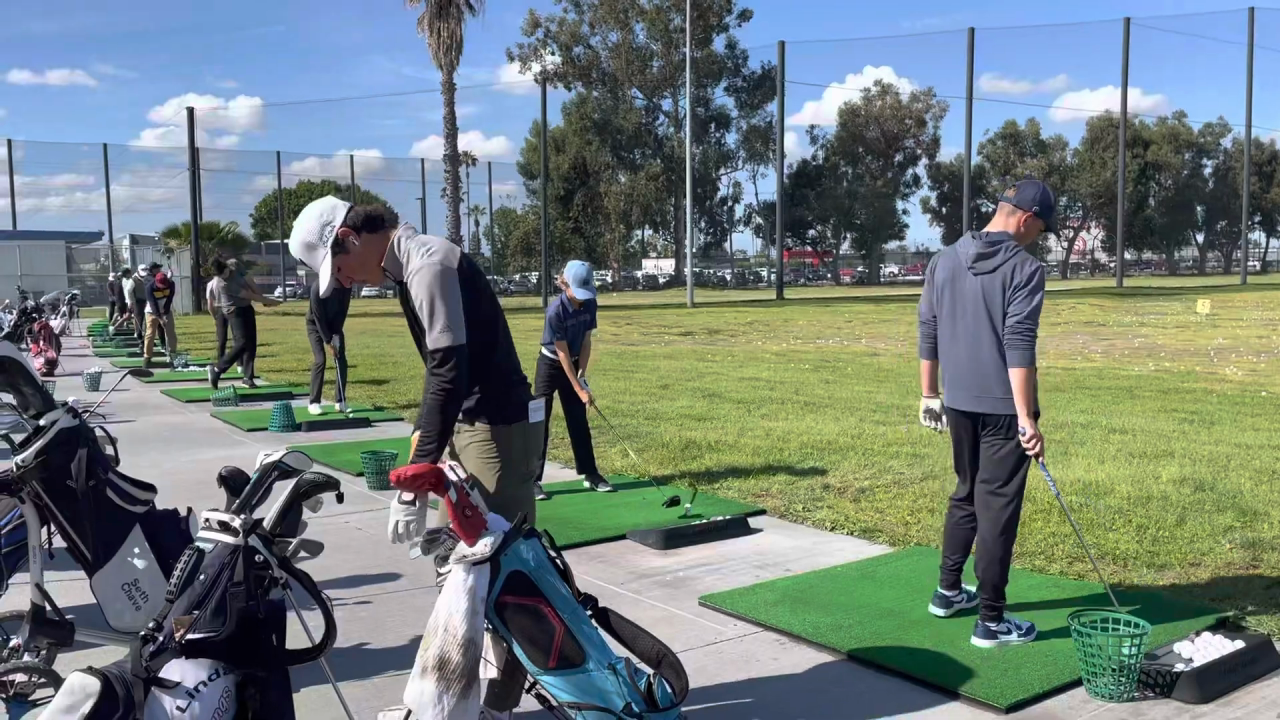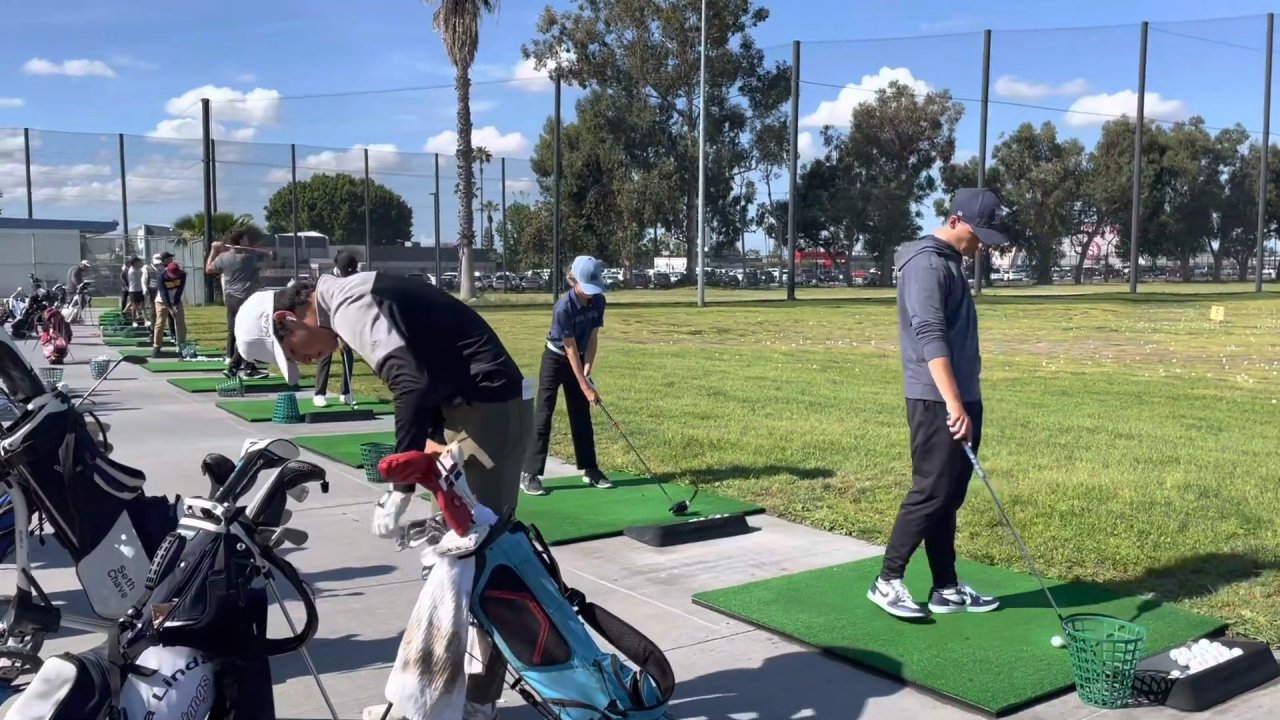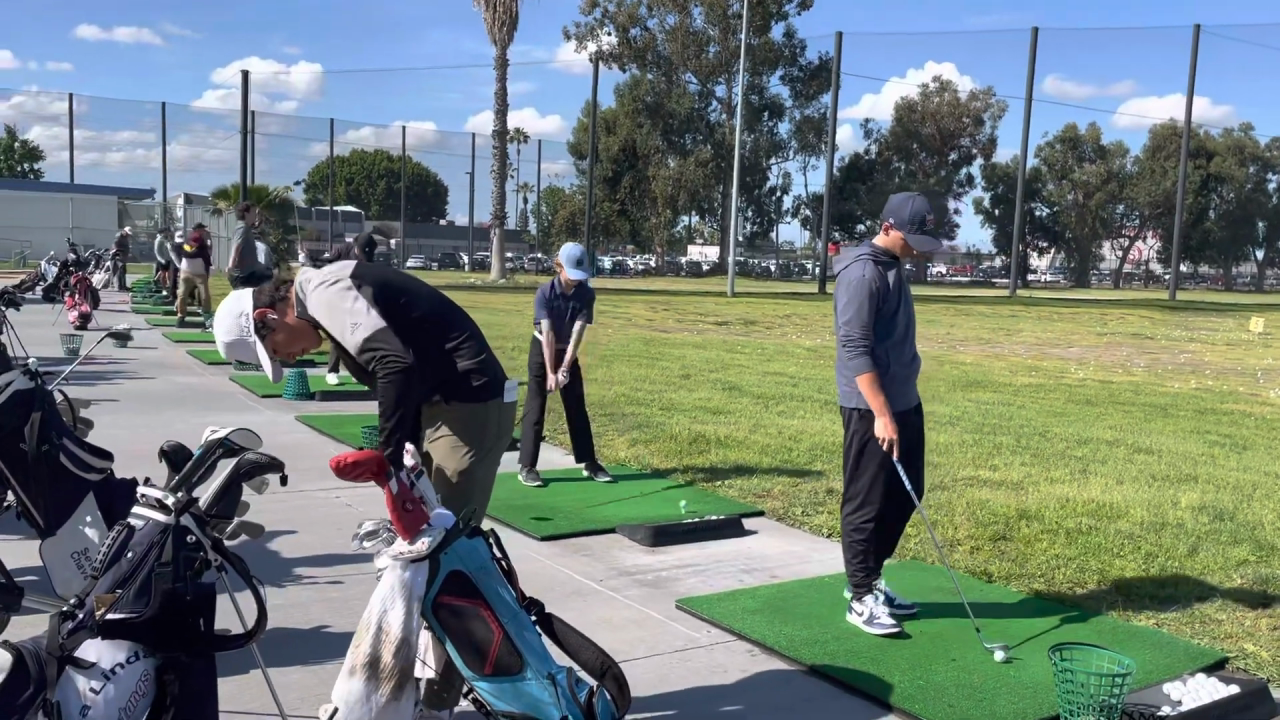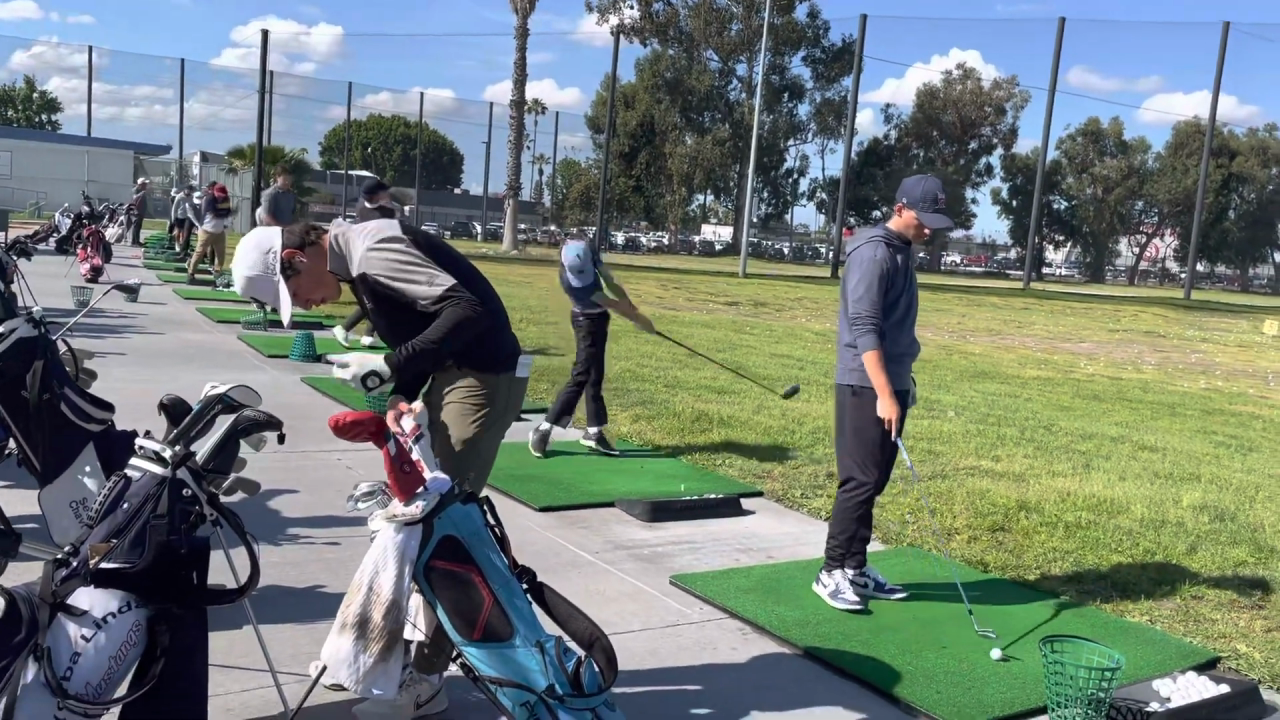
dt=1s
person 1, frame 1
left shoulder: (429, 264)
right shoulder: (410, 265)
left elbow: (448, 375)
right wrist: (425, 436)
left hip: (500, 424)
right hip: (470, 423)
person 1, frame 2
left shoulder: (348, 304)
right shoulder: (351, 301)
left elbow: (413, 385)
left wrist: (399, 487)
right wrist: (432, 437)
left hip: (489, 406)
right hip: (470, 405)
person 1, frame 3
left shoulder: (326, 296)
right shoulder: (325, 294)
left elbow: (394, 367)
left wrist: (394, 474)
right wrist: (400, 475)
left hip: (471, 417)
right hip: (456, 398)
person 1, frame 4
left shoulder: (372, 248)
right shoulder: (357, 260)
left elbow: (465, 310)
left wrist: (390, 367)
right wrist: (402, 397)
left hip: (482, 376)
right hip: (450, 373)
left ankle: (424, 679)
person 2, frame 1
left shoulder: (945, 260)
right shoulder: (1024, 267)
left elbow: (927, 333)
right elbow: (1018, 345)
left wrist: (929, 394)
right wrist: (1026, 416)
left hip: (958, 402)
right hip: (1003, 407)
left knee: (967, 493)
right knee: (997, 509)
left ankle: (949, 590)
right ankle: (991, 620)
person 2, frame 2
left shoulder: (951, 261)
right shoulder: (925, 265)
right elbow: (930, 337)
right wrist: (953, 403)
left hip: (961, 396)
right hip: (936, 400)
left knee: (949, 495)
right knee: (930, 493)
left ankle: (946, 588)
right ankle: (888, 581)
person 2, frame 3
left shoulder: (893, 265)
right shoulder: (861, 274)
right elbow: (855, 350)
right wrist: (881, 414)
left hip: (905, 400)
right hip: (869, 408)
left knee: (904, 495)
right knee: (865, 503)
left ankle: (869, 580)
right ankle: (861, 597)
person 2, frame 4
left shoulder: (902, 251)
right shoulder: (873, 254)
right elbow: (865, 328)
left wrist: (901, 385)
right wrist: (883, 394)
left hip: (891, 380)
right hip: (865, 384)
left knee: (874, 480)
right knee: (860, 478)
left ankle: (855, 568)
right ankle: (831, 572)
person 3, frame 1
left shoulder: (590, 304)
right shoulder: (555, 311)
left elbow: (586, 341)
right elbow: (563, 353)
left wrist: (581, 375)
right wrist: (578, 388)
left hip: (573, 365)
right hip: (550, 365)
left knee: (579, 420)
left ankle: (590, 474)
person 3, frame 2
left shoulder: (598, 301)
right shoulder: (563, 307)
left elbow: (592, 339)
right elbow: (570, 349)
left wrist: (587, 372)
right wrist: (585, 386)
left hip: (578, 360)
right hip: (555, 360)
left knee: (582, 415)
right knee: (544, 415)
left ankle: (590, 469)
right ankle: (529, 474)
person 3, frame 3
left shoulder: (586, 294)
right shoulder: (545, 292)
left elbow: (577, 332)
right elbow: (546, 333)
left wrist: (566, 368)
right wrist: (549, 372)
left hip: (567, 352)
right hip: (543, 352)
left knee: (577, 408)
right knee: (535, 407)
left ankle: (589, 463)
right ankle: (527, 466)
person 3, frame 4
left shoulder: (586, 259)
right shoulder: (569, 279)
left elbow: (611, 283)
right elbow: (606, 301)
left wrist: (634, 312)
right wrist: (637, 318)
left hip: (596, 319)
right hip: (587, 321)
left knee: (594, 376)
right knee: (581, 375)
left ankle: (593, 430)
right ankle: (544, 428)
